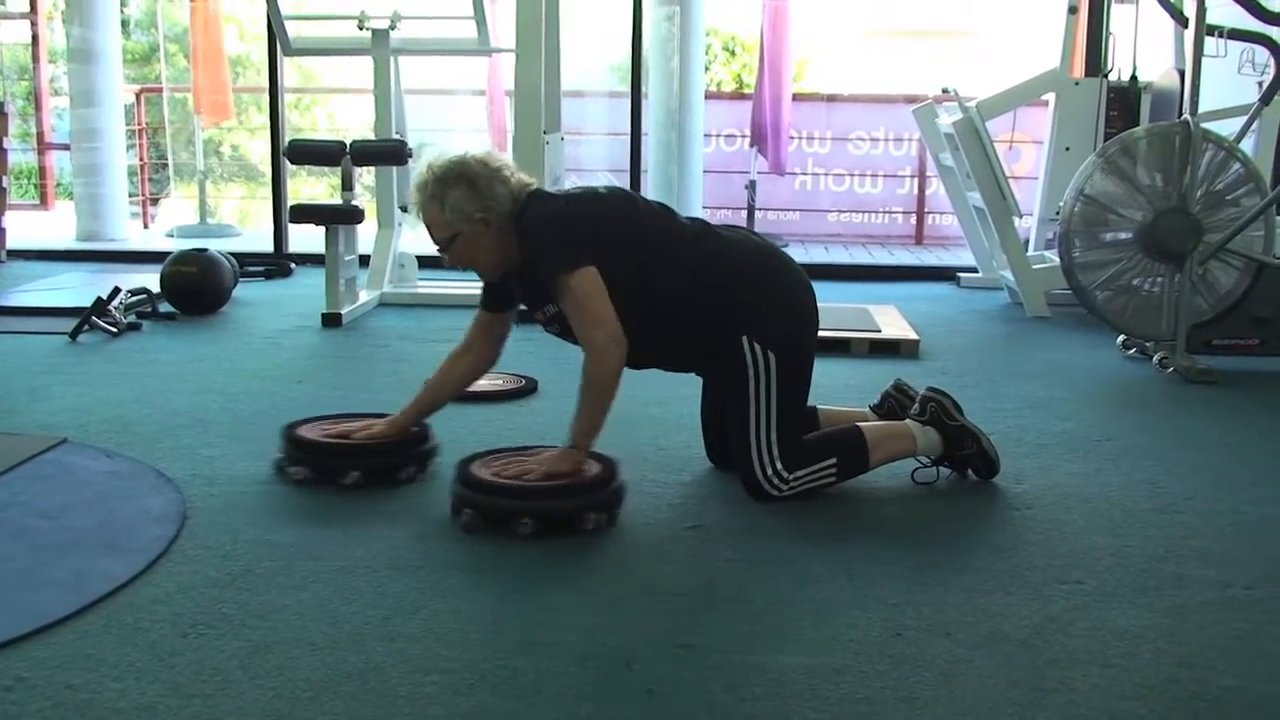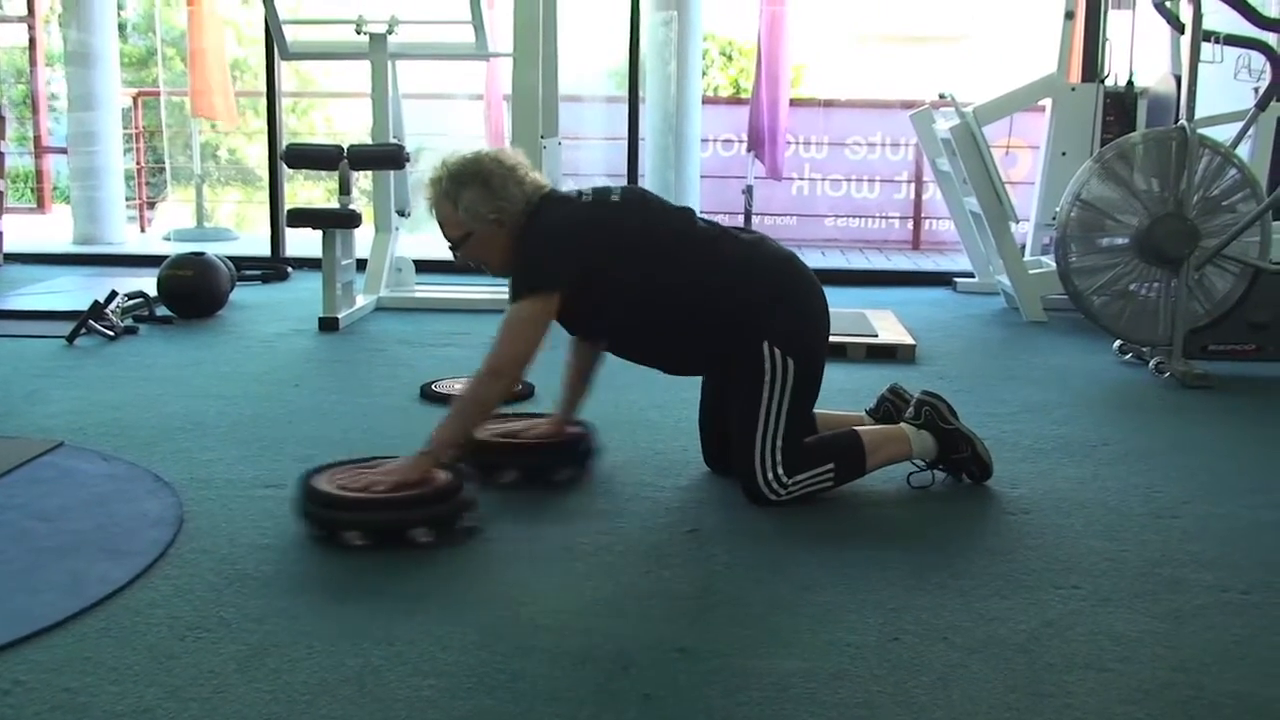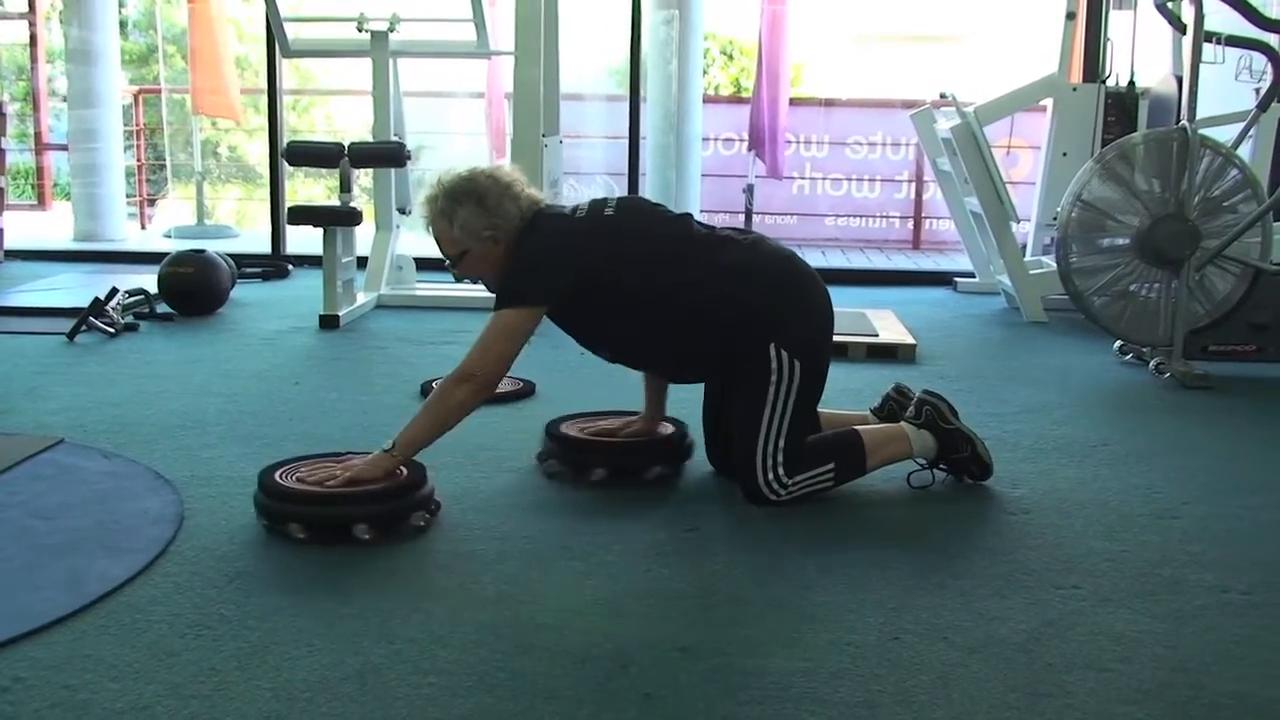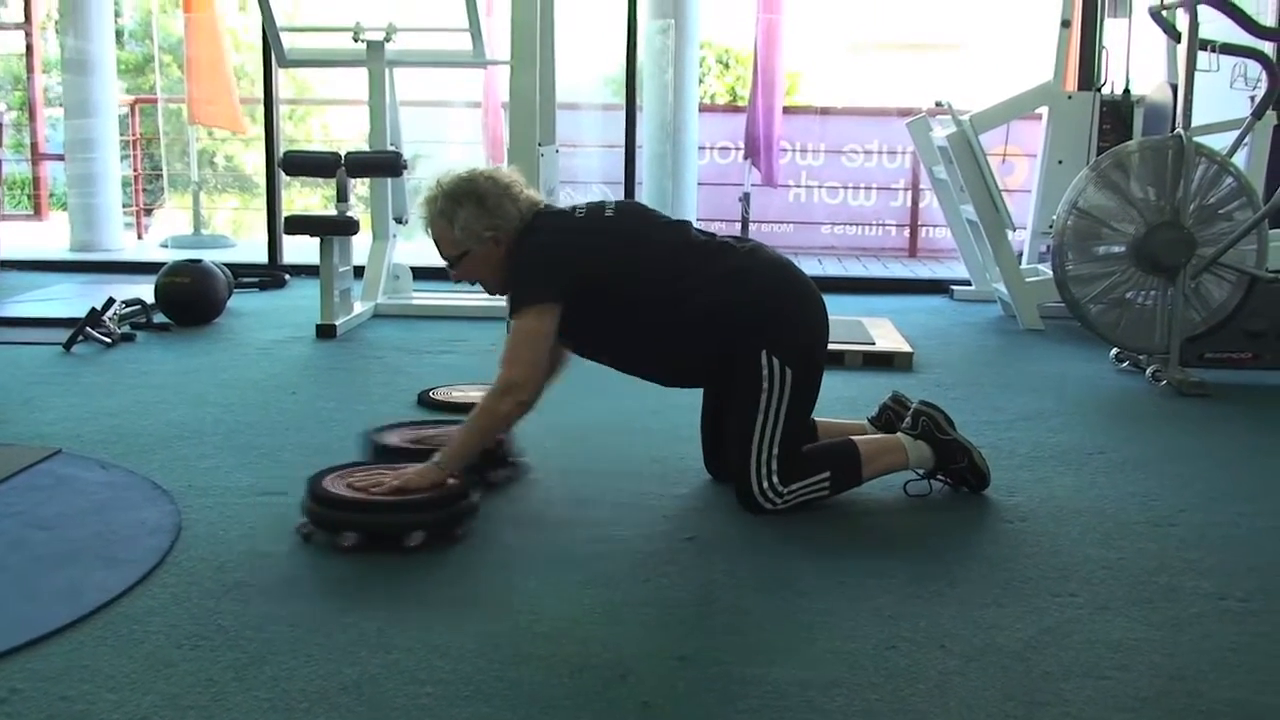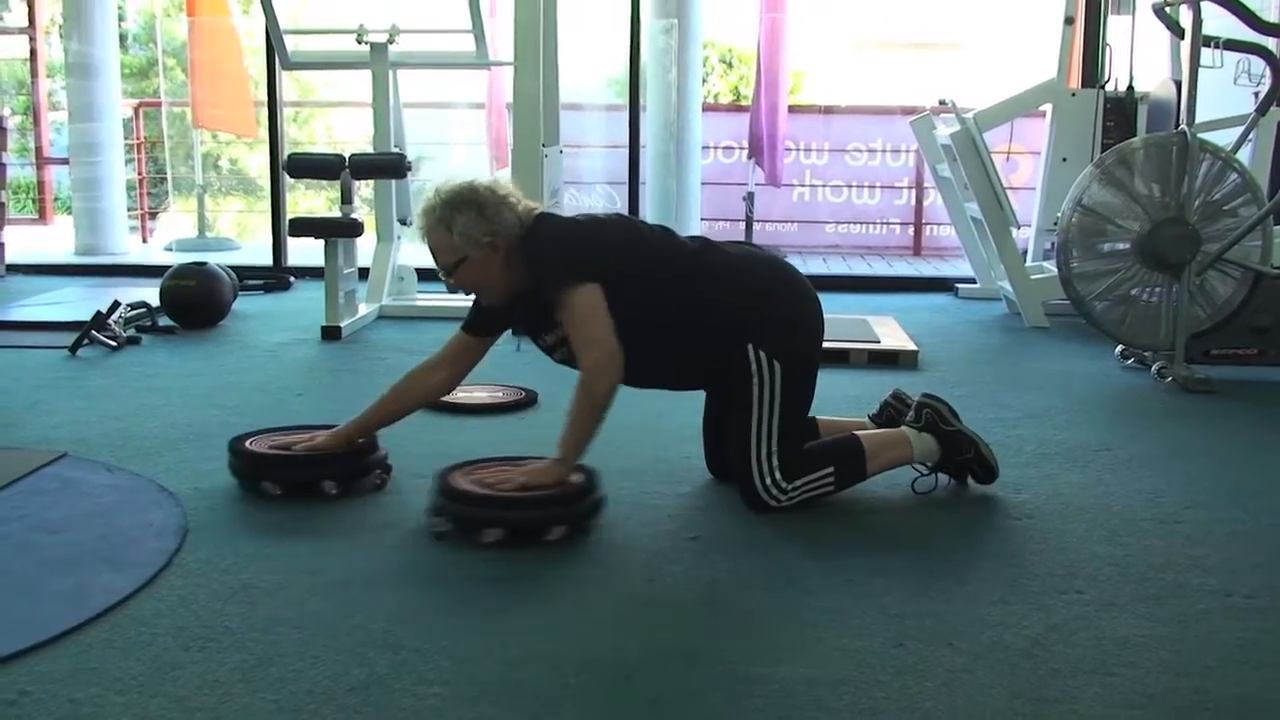
dt=0.4s
person 1, frame 1
left shoulder: (552, 232)
right shoulder: (512, 254)
left elbow: (608, 350)
right elbow: (478, 348)
left wrist: (573, 452)
right wrist: (404, 420)
left hip: (765, 308)
right hip: (740, 306)
left knee: (770, 473)
right knee: (730, 450)
left ankle: (928, 436)
right ankle: (899, 408)
person 1, frame 2
left shoulder: (549, 241)
right shoulder: (563, 226)
left elbow: (501, 373)
right elbow: (593, 325)
left wrist: (425, 462)
right wrist: (565, 413)
left hip: (778, 316)
right hip: (755, 312)
left knee: (770, 479)
right knee: (725, 455)
left ankle: (922, 440)
right ankle: (889, 414)
person 1, frame 3
left shoulder: (541, 257)
right shoulder: (563, 240)
left elbow: (472, 380)
left wrist: (388, 459)
right wrist: (652, 413)
left hip: (782, 316)
right hip: (754, 313)
left knee: (767, 477)
right knee: (728, 456)
left ankle: (922, 437)
right ankle: (893, 412)
person 1, frame 4
left shoulder: (540, 258)
right shoulder: (543, 247)
left elbow: (515, 390)
right elbow: (542, 364)
left wrist: (441, 468)
right wrist: (470, 429)
left hip: (778, 321)
right hip: (753, 317)
left knee: (764, 486)
right knee: (725, 462)
left ankle: (921, 447)
right ankle: (893, 423)
person 1, frame 5
left shoulder: (554, 253)
right shoulder: (510, 284)
left elbow: (602, 367)
right elbow: (439, 370)
left wrist: (562, 464)
right wrist: (346, 434)
left hip: (771, 318)
right hip: (748, 323)
left knee: (770, 485)
right knee: (729, 462)
left ankle: (923, 443)
right ankle: (892, 419)
